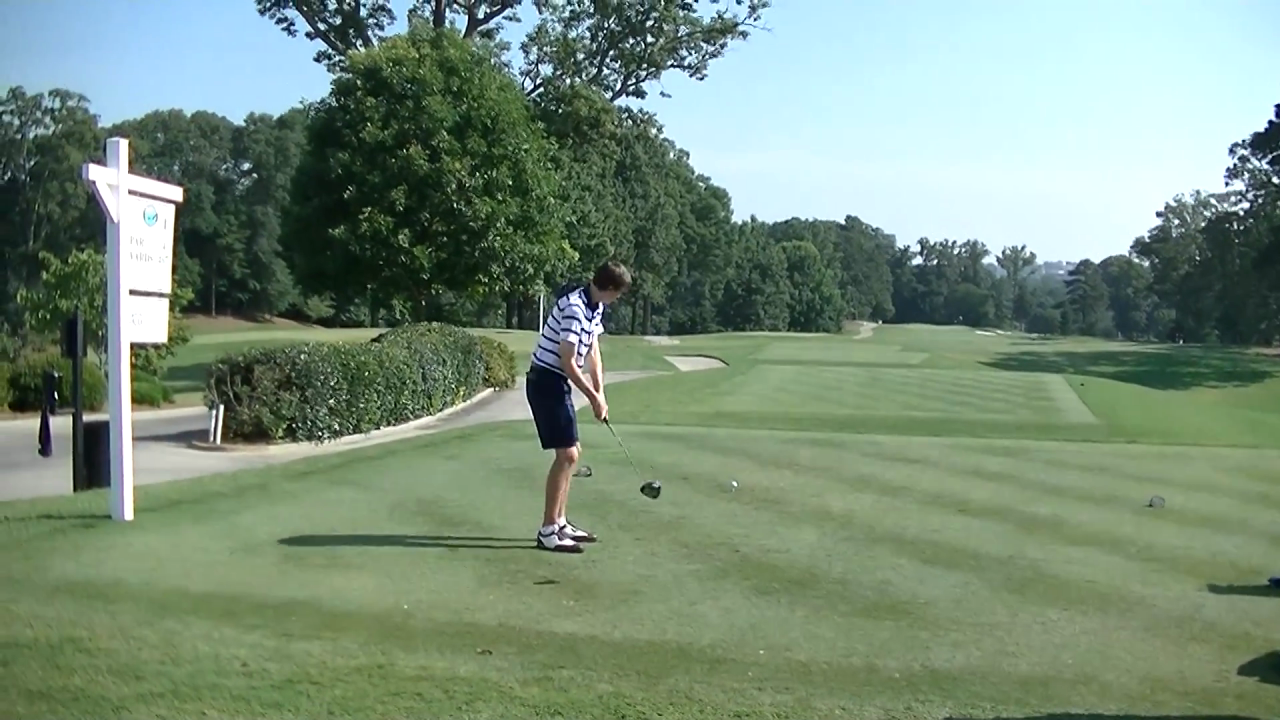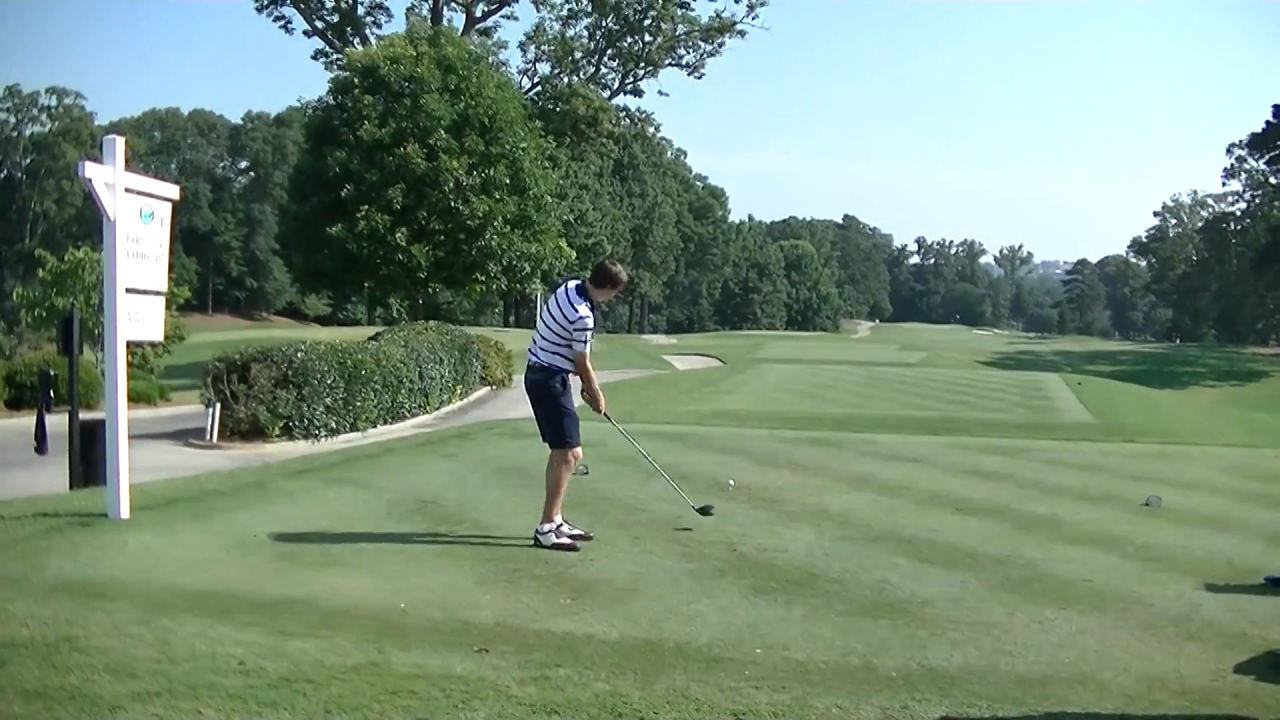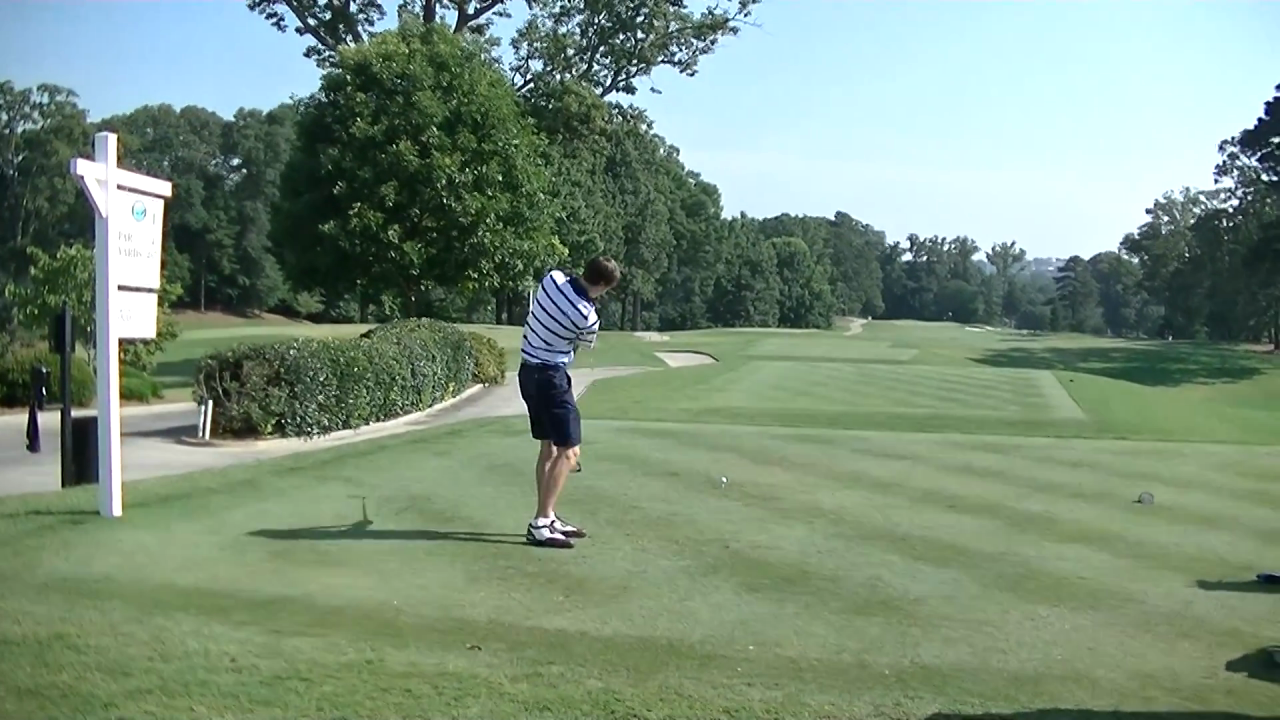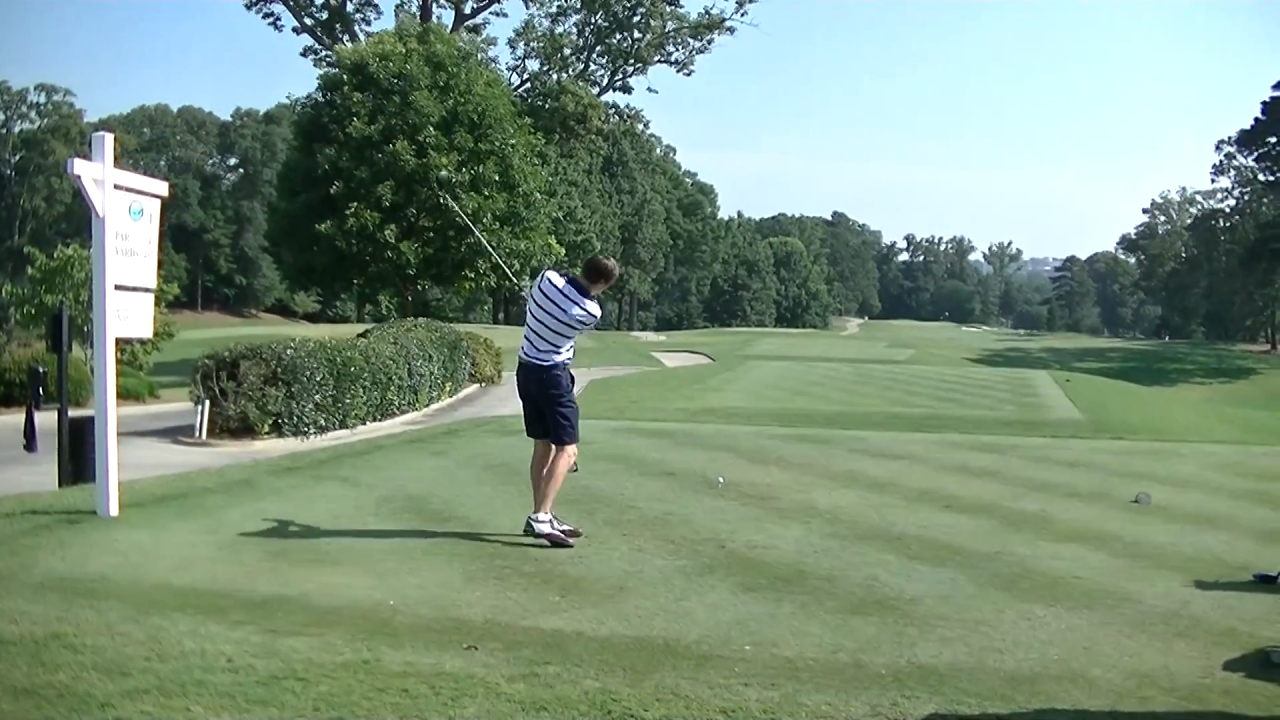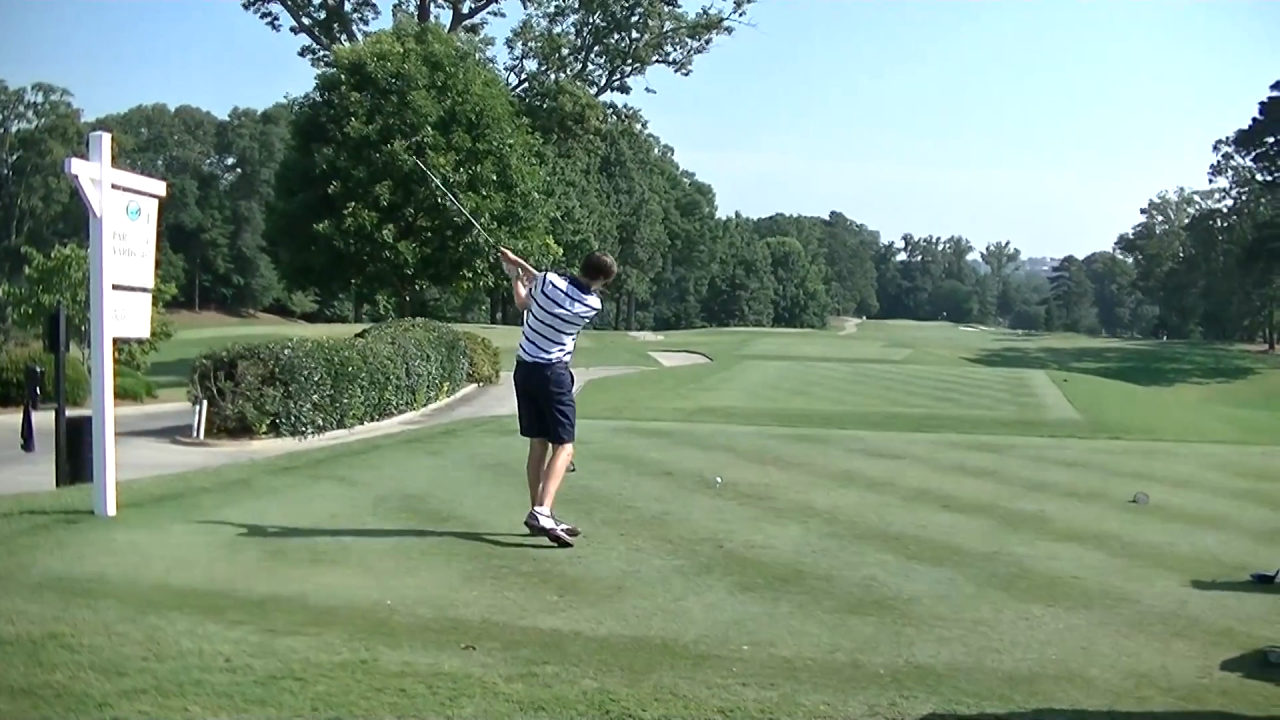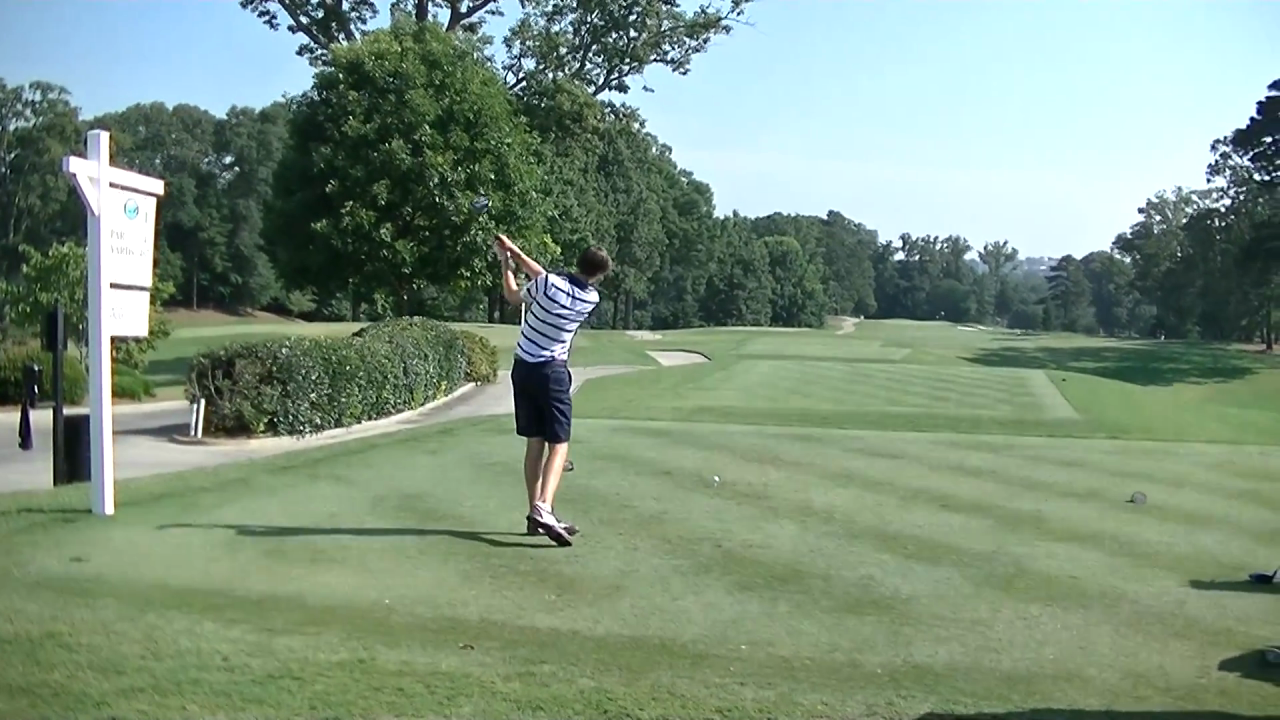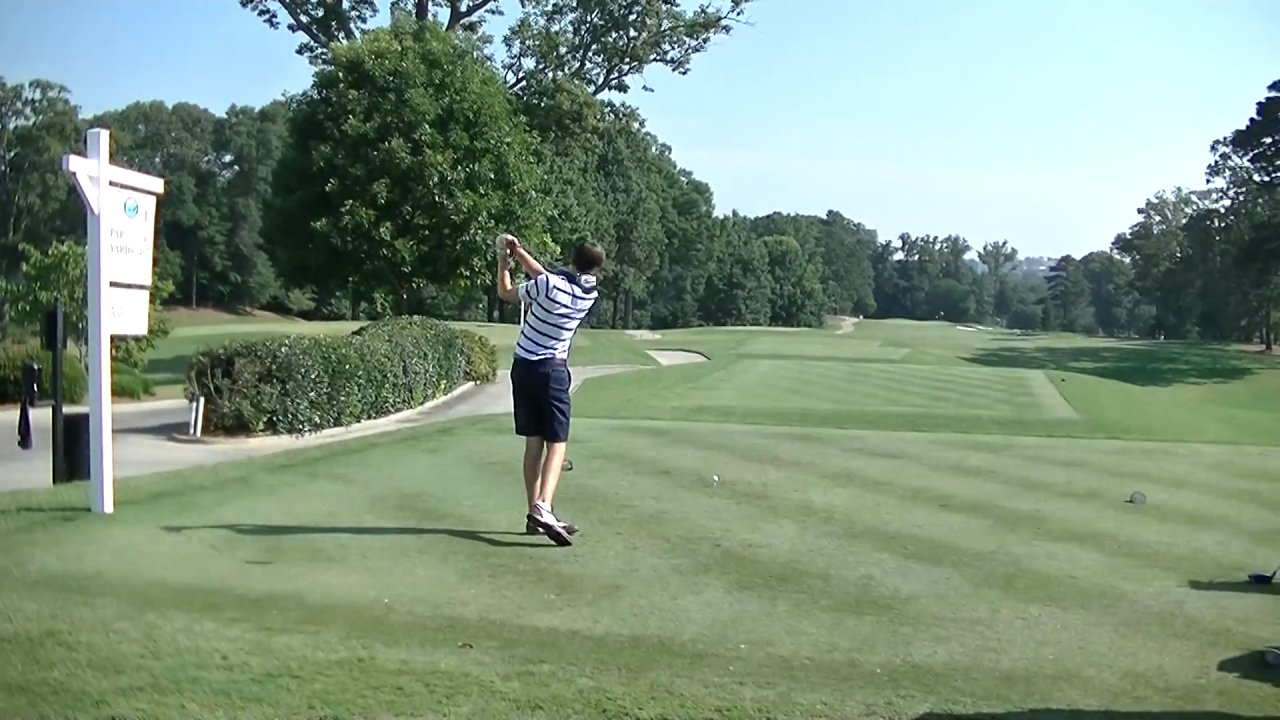
dt=0.1s
person 1, frame 1
left shoulder: (595, 307)
right shoulder: (575, 308)
left elbow: (593, 352)
right elbow: (567, 362)
left wrist: (600, 393)
right wrist: (592, 396)
left hip: (559, 382)
right hip: (546, 381)
left knee: (572, 452)
right knee: (567, 452)
left ankle: (559, 522)
right ankle: (548, 531)
person 1, frame 2
left shoulder: (569, 285)
right shoulder: (583, 318)
right elbow: (580, 364)
left wrist: (589, 388)
right wrist: (595, 393)
left hip: (539, 375)
right hip: (549, 381)
left knee: (561, 449)
right knee: (571, 453)
left ankle: (554, 520)
right ankle: (545, 529)
person 1, frame 3
left shoulder: (554, 278)
right shoulder: (587, 317)
left hip: (531, 371)
right hip: (550, 377)
left knee: (550, 446)
right knee: (569, 451)
left ankle: (547, 517)
right ankle: (539, 524)
person 1, frame 4
left shoulder: (549, 279)
right shoulder: (592, 312)
left hip: (526, 370)
right hip: (553, 376)
left knee: (543, 445)
right knee: (567, 448)
left ankle: (542, 516)
right ankle: (539, 518)
person 1, frame 5
left shoulder: (548, 281)
right shoulder: (592, 306)
left elbow: (523, 301)
left wrist: (515, 273)
right wrist: (521, 266)
left hip: (524, 369)
right hip: (553, 374)
left knee: (539, 443)
right knee: (563, 447)
left ankle: (538, 512)
right ankle: (542, 512)
person 1, frame 6
left shoulder: (547, 285)
right shoulder: (590, 299)
left elbow: (512, 296)
left wrist: (506, 261)
right wrist: (516, 253)
left hip: (523, 368)
right hip: (552, 372)
left knee: (535, 443)
right knee: (558, 445)
left ankle: (537, 512)
right ankle: (543, 508)
person 1, frame 7
left shoulder: (547, 284)
right shoulder: (589, 296)
left elbow: (506, 294)
left wrist: (503, 259)
right wrist: (518, 251)
left hip: (522, 367)
right hip: (551, 371)
left knee: (534, 442)
right knee: (556, 445)
left ankle: (536, 512)
right ankle: (543, 508)
